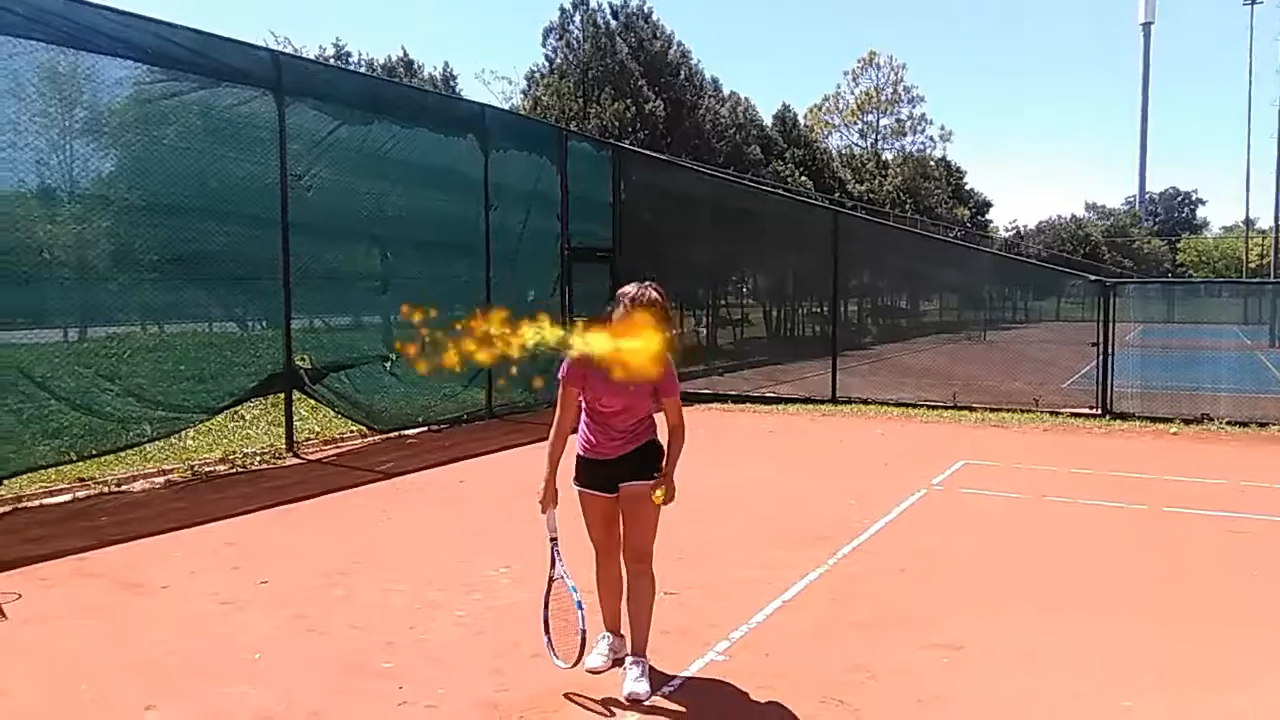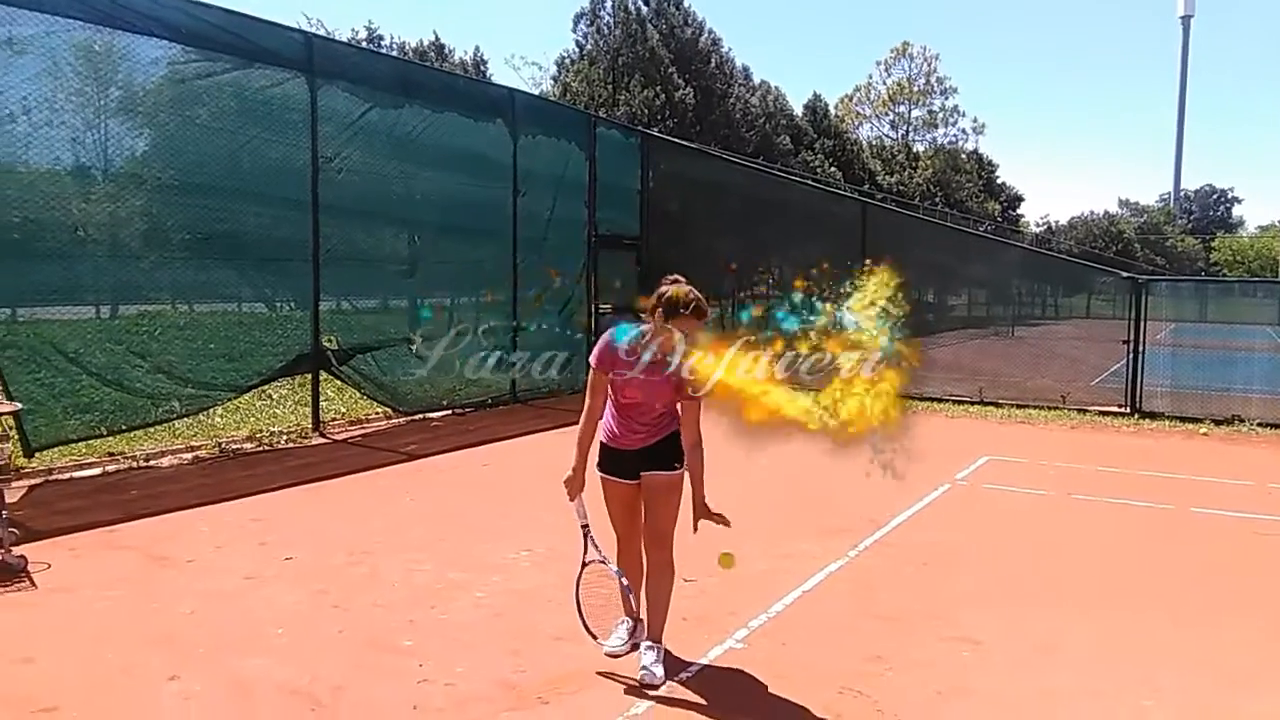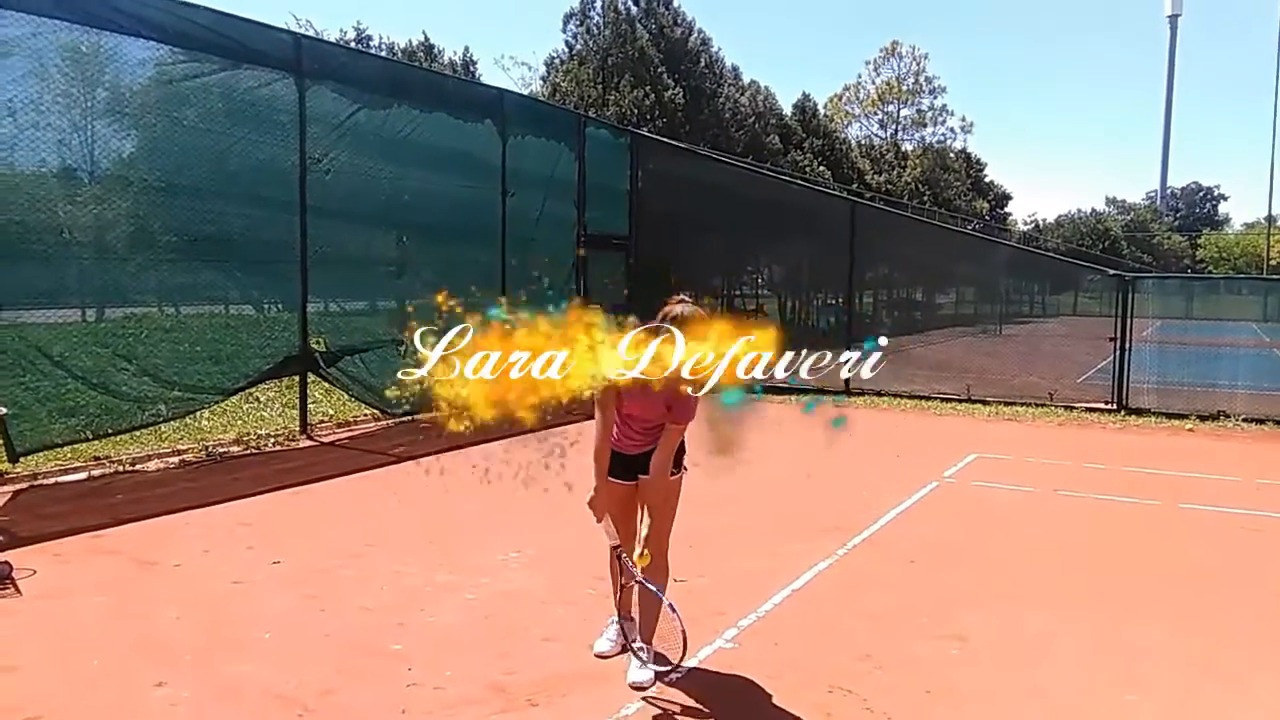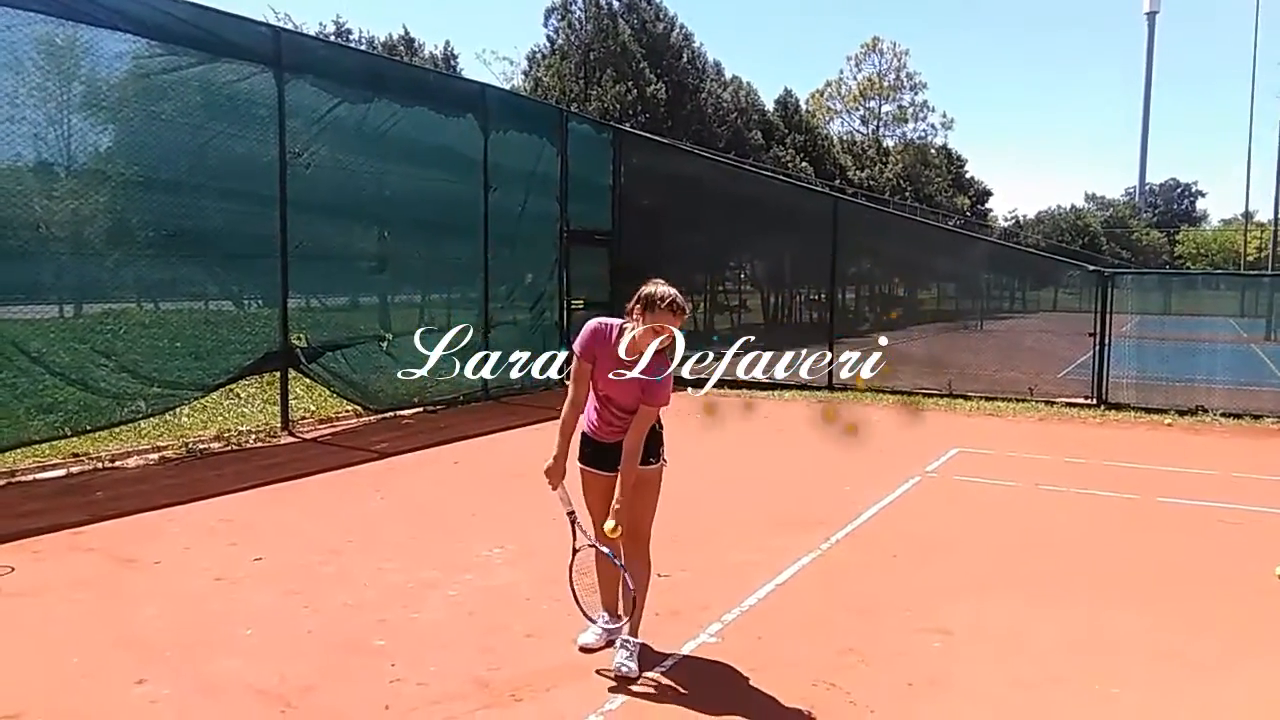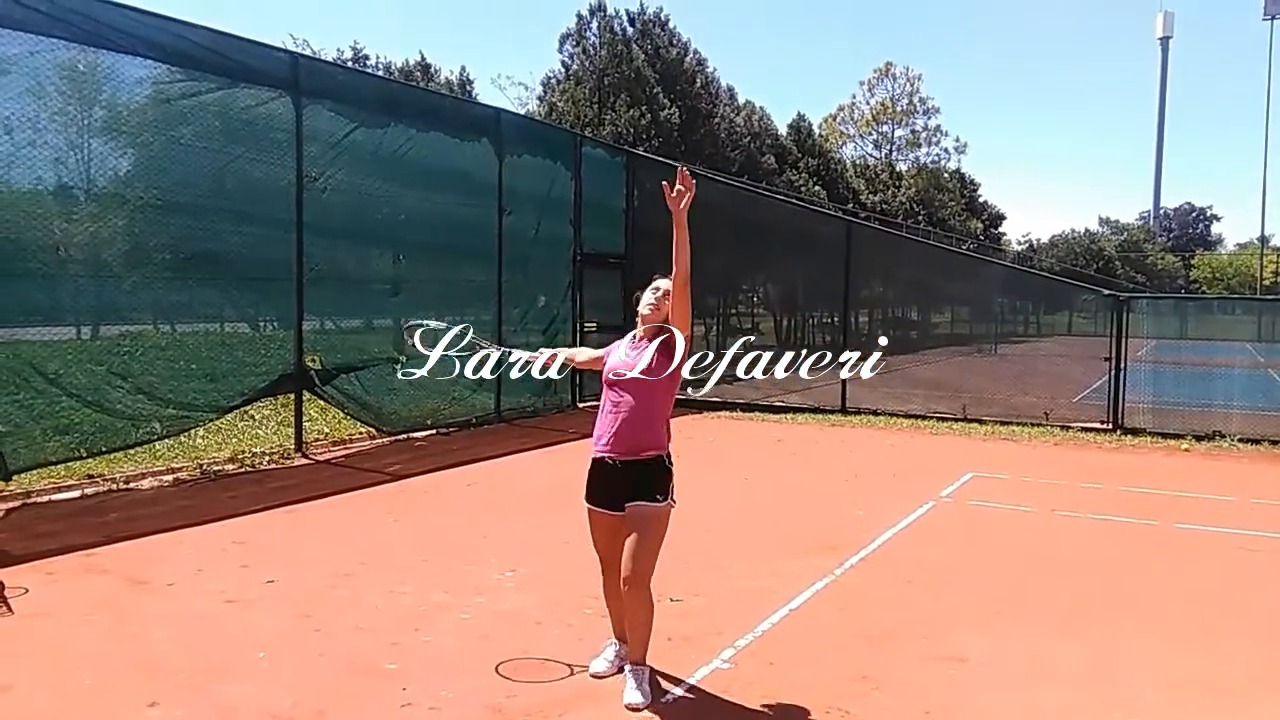
dt=0.7s
person 1, frame 1
left shoulder: (659, 366)
right shoulder: (583, 357)
left elbow: (676, 424)
right elbow: (564, 420)
left wrist: (668, 473)
right wrist: (550, 478)
left hip: (639, 461)
right hip: (592, 462)
left knee: (637, 559)
right knee: (605, 555)
left ankle: (637, 659)
right ankle: (611, 636)
person 1, frame 2
left shoulder: (686, 365)
right shoulder: (615, 343)
left elbow: (691, 435)
right elbow: (592, 409)
left wrist: (699, 499)
right wrist: (578, 466)
left hip: (662, 451)
right hip: (615, 450)
left knee: (659, 546)
right knee: (627, 542)
left ankle: (652, 644)
right ankle: (630, 621)
person 1, frame 3
left shoulder: (684, 387)
left elbow: (663, 460)
right elbow: (604, 423)
left wrist: (652, 523)
right wrist: (600, 484)
left hip: (658, 457)
right hip: (616, 454)
left knee: (654, 548)
right knee: (621, 543)
left ankle: (643, 645)
right ankle: (621, 621)
person 1, frame 4
left shoulder: (660, 369)
right shoulder: (596, 332)
left elbow: (635, 437)
right elbow: (576, 398)
left wrist: (623, 499)
right wrist: (559, 455)
left hip: (641, 448)
right hip: (595, 442)
left knee: (634, 538)
right knee: (604, 534)
left ankle: (629, 637)
right ankle: (608, 617)
person 1, frame 5
left shoulder: (672, 346)
right shoulder: (619, 349)
left elbow: (681, 280)
right elbow: (587, 358)
left wrist: (678, 217)
right wrist: (554, 352)
left hip: (648, 473)
right hip: (603, 471)
left knee: (634, 580)
right knee: (611, 577)
left ankle: (638, 666)
right ankle: (620, 642)
